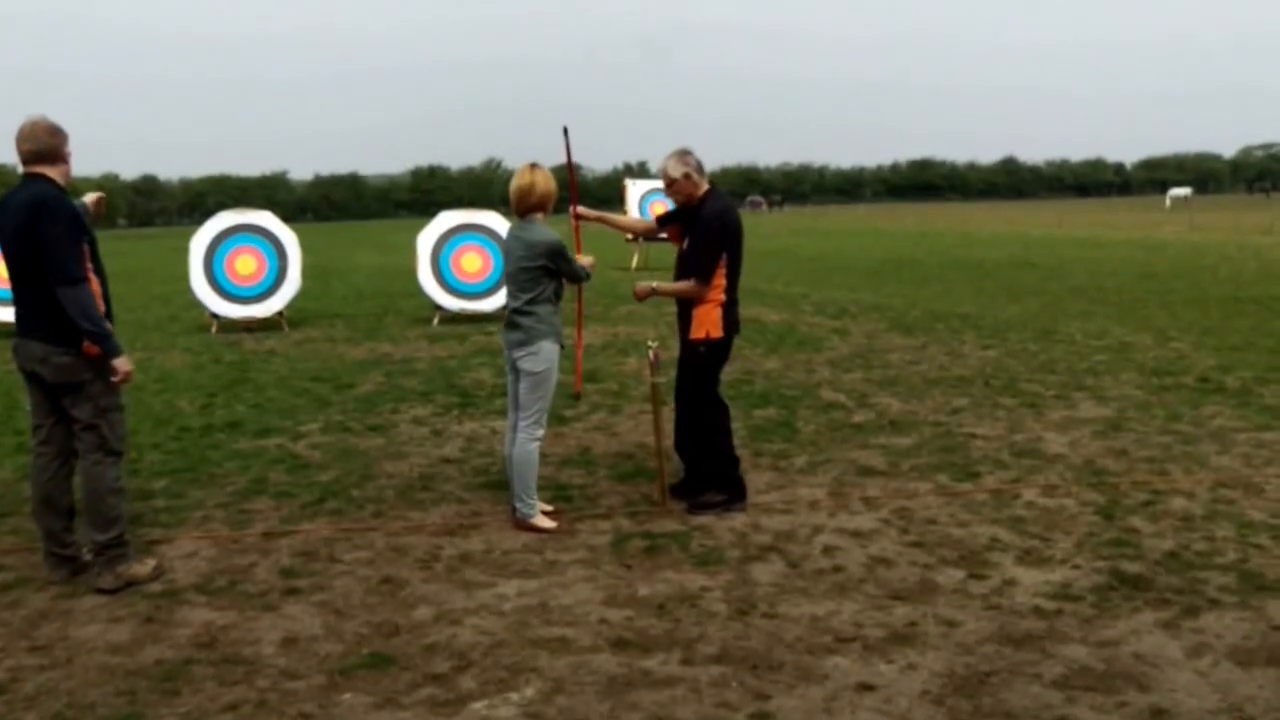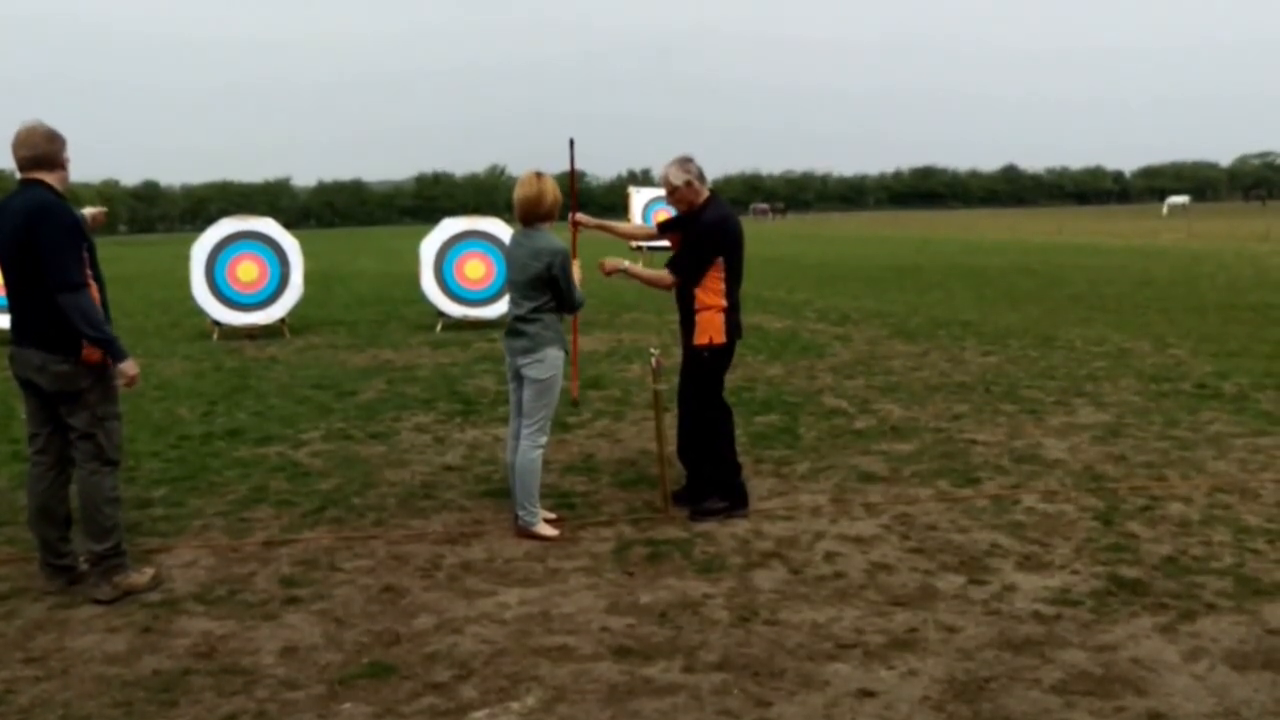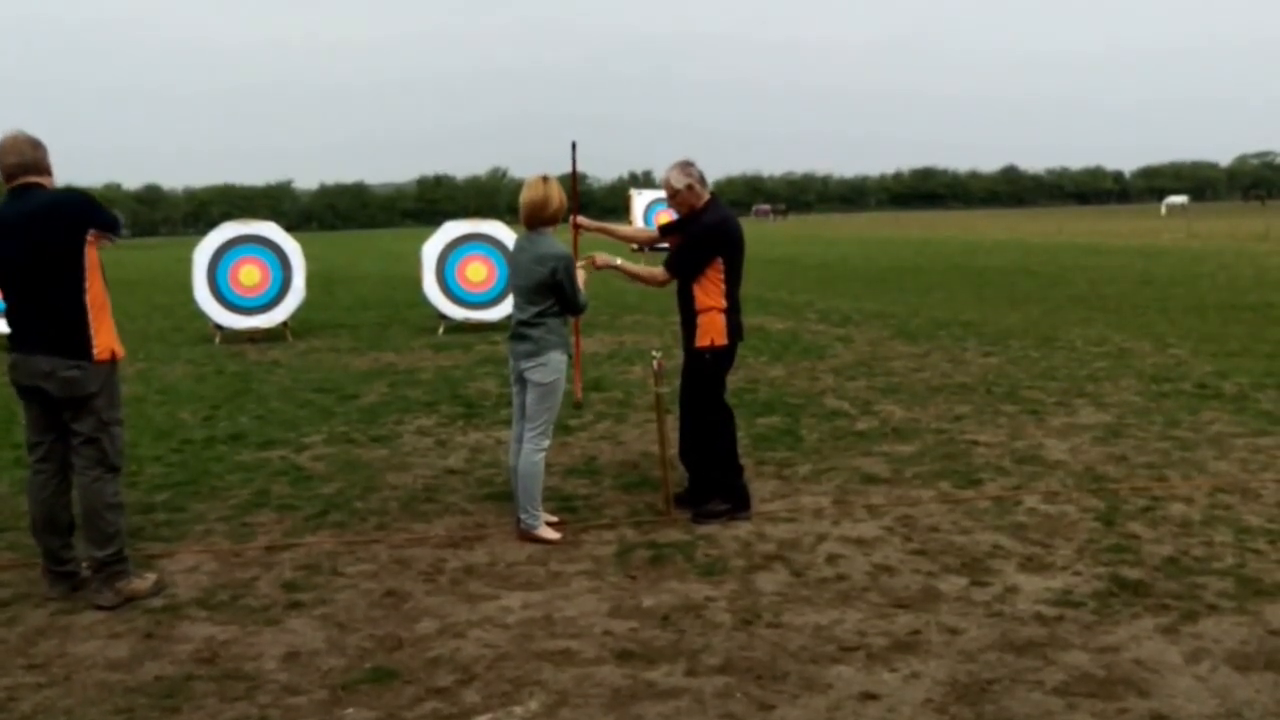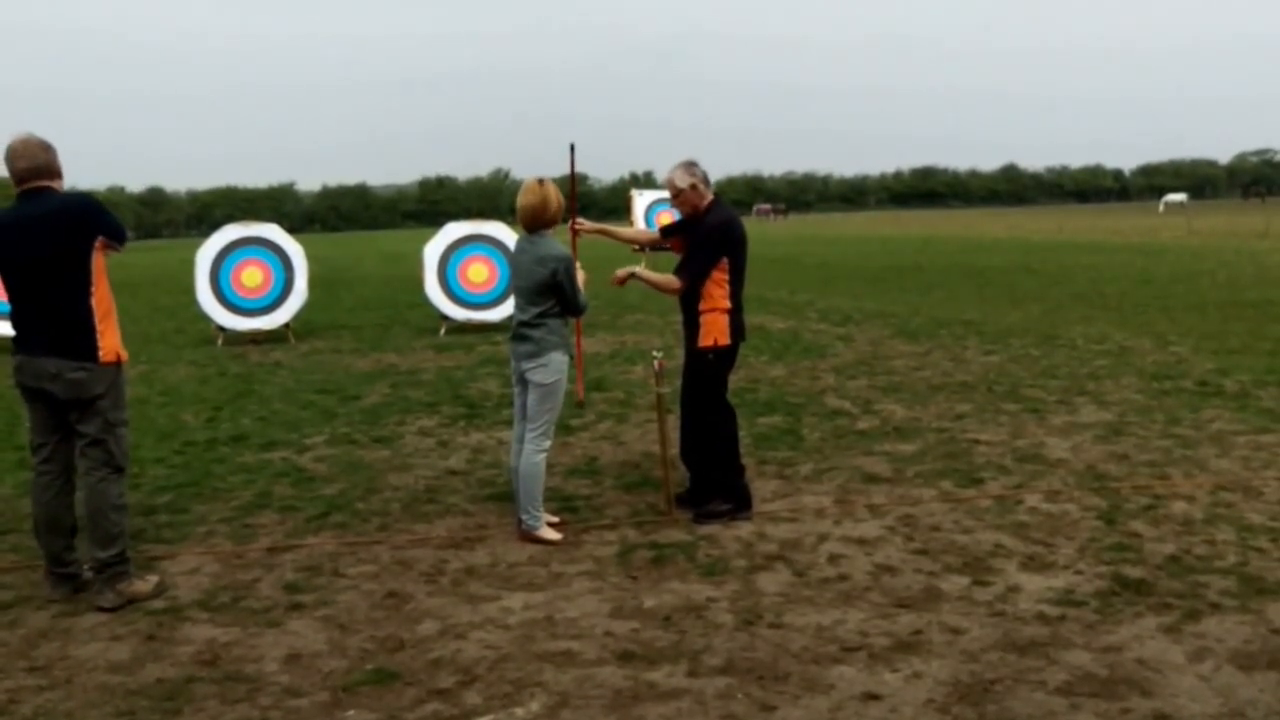
dt=1s
person 1, frame 1
right shoulder: (53, 203)
right elbow: (72, 286)
left wrist: (80, 212)
right wrist: (111, 348)
right hip: (73, 350)
left knee: (51, 450)
right knee: (100, 450)
left ankle: (61, 555)
right ankle: (111, 561)
person 1, frame 2
right shoulder: (52, 210)
right elbow: (72, 293)
left wrist: (79, 226)
right wrist: (116, 353)
right hip: (72, 358)
left knee: (47, 459)
right knee: (97, 460)
left ankle: (57, 565)
right ankle: (109, 571)
person 1, frame 3
right shoulder: (70, 205)
right elbow: (113, 225)
right hip: (80, 360)
left knee: (46, 464)
right knee: (97, 466)
left ankle: (59, 572)
right ankle: (110, 577)
person 1, frame 4
right shoulder: (79, 209)
right elbow: (119, 238)
right hip: (85, 361)
left knee: (49, 465)
right knee: (102, 465)
left ankle: (61, 573)
right ankle: (112, 578)
person 2, frame 1
left shoulder: (514, 235)
right shoulder: (547, 239)
right elbow: (576, 274)
left wrist: (571, 266)
right wrist: (586, 265)
left hip: (515, 337)
right hip: (538, 341)
left knee: (517, 424)
right knee: (531, 429)
left ankle: (523, 499)
right ankle: (526, 511)
person 2, frame 2
left shoulder: (516, 242)
right shoulder: (555, 249)
right elbow: (571, 303)
right wrist: (576, 279)
left hip: (516, 345)
right hip: (542, 349)
left knee: (518, 431)
right knee: (534, 436)
left ankle: (524, 507)
right ankle: (528, 519)
person 2, frame 3
left shoulder: (520, 246)
right shoulder: (558, 254)
right elbow: (576, 306)
right wrist: (580, 281)
left hip: (519, 349)
right hip: (546, 354)
left knee: (521, 435)
right knee: (536, 439)
left ankle: (527, 510)
right ankle: (530, 522)
person 2, frame 4
left shoulder: (521, 247)
right shoulder: (559, 256)
right elbow: (576, 307)
right wrist: (579, 281)
left hip: (521, 350)
right hip: (547, 354)
left knee: (522, 436)
right knee: (538, 440)
left ankle: (527, 511)
right ankle: (532, 523)
person 3, frame 1
left shoulder: (714, 215)
right shoulder: (696, 209)
left elbow: (698, 286)
right elbow: (647, 226)
left wrist: (652, 289)
right wrist: (596, 216)
left hip: (711, 323)
right hip: (697, 323)
left knee: (704, 401)
right knee: (689, 399)
left ankle: (728, 487)
right ankle: (699, 476)
person 3, frame 2
left shoulder: (713, 222)
right shoulder: (697, 216)
left elbow: (669, 279)
right elbow: (648, 232)
left wrist: (622, 266)
right wrist: (596, 224)
left hip: (713, 328)
right hip: (700, 327)
left knee: (708, 406)
right knee: (692, 405)
left ankle: (730, 494)
right ankle: (702, 484)
person 3, frame 3
left shoulder: (713, 224)
right shoulder: (699, 219)
left elbow: (662, 276)
right elbow: (649, 235)
left wrist: (614, 262)
right wrist: (596, 227)
left hip: (714, 331)
right hip: (701, 329)
left knee: (710, 407)
right knee: (694, 407)
left ankle: (732, 496)
right ankle: (703, 486)
person 3, frame 4
left shoulder: (717, 225)
right shoulder: (700, 220)
left elbow: (677, 284)
right elbow: (652, 236)
left wrist: (634, 272)
right wrist: (598, 229)
left hip: (716, 331)
right hip: (703, 329)
left knee: (712, 408)
right knee: (695, 407)
left ankle: (734, 496)
right ankle: (705, 486)
